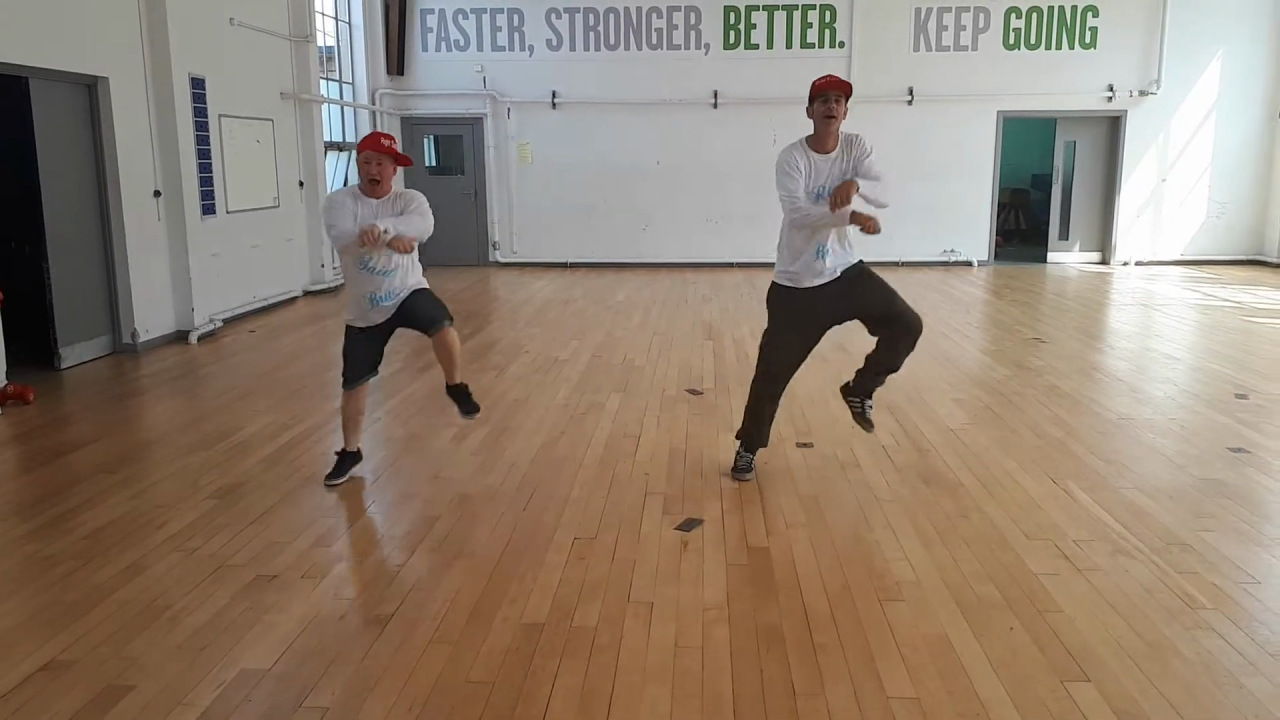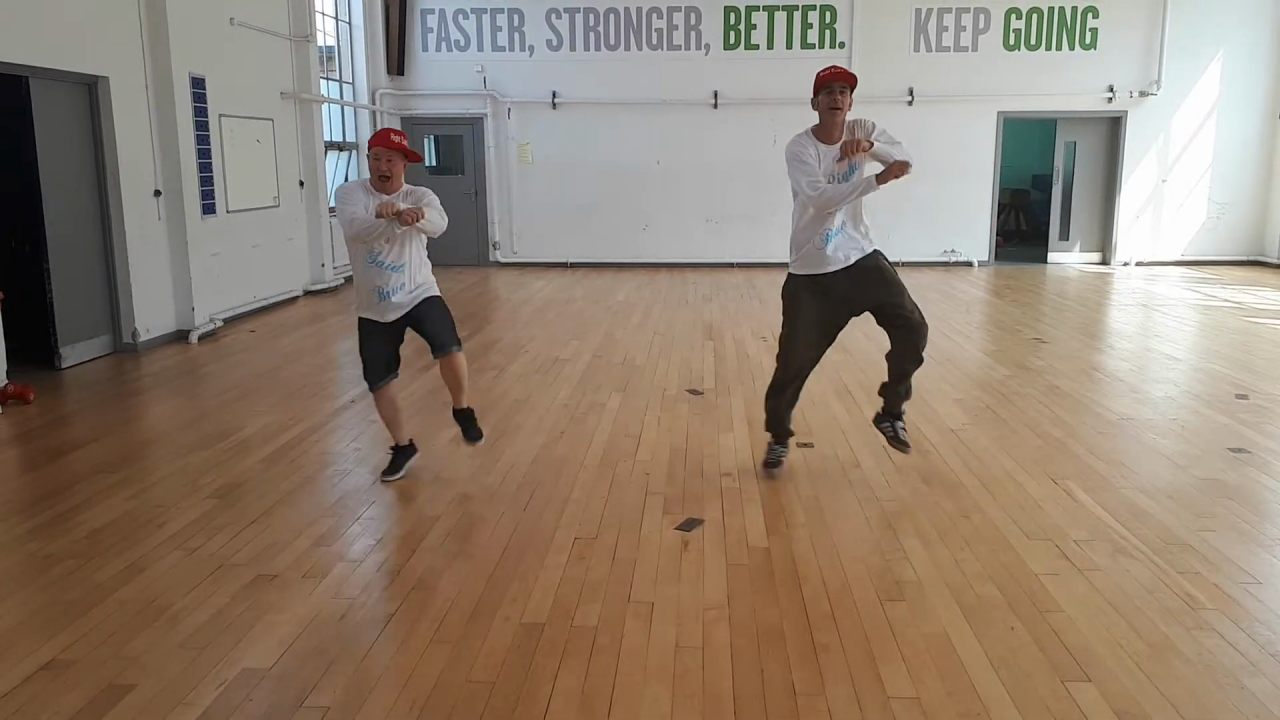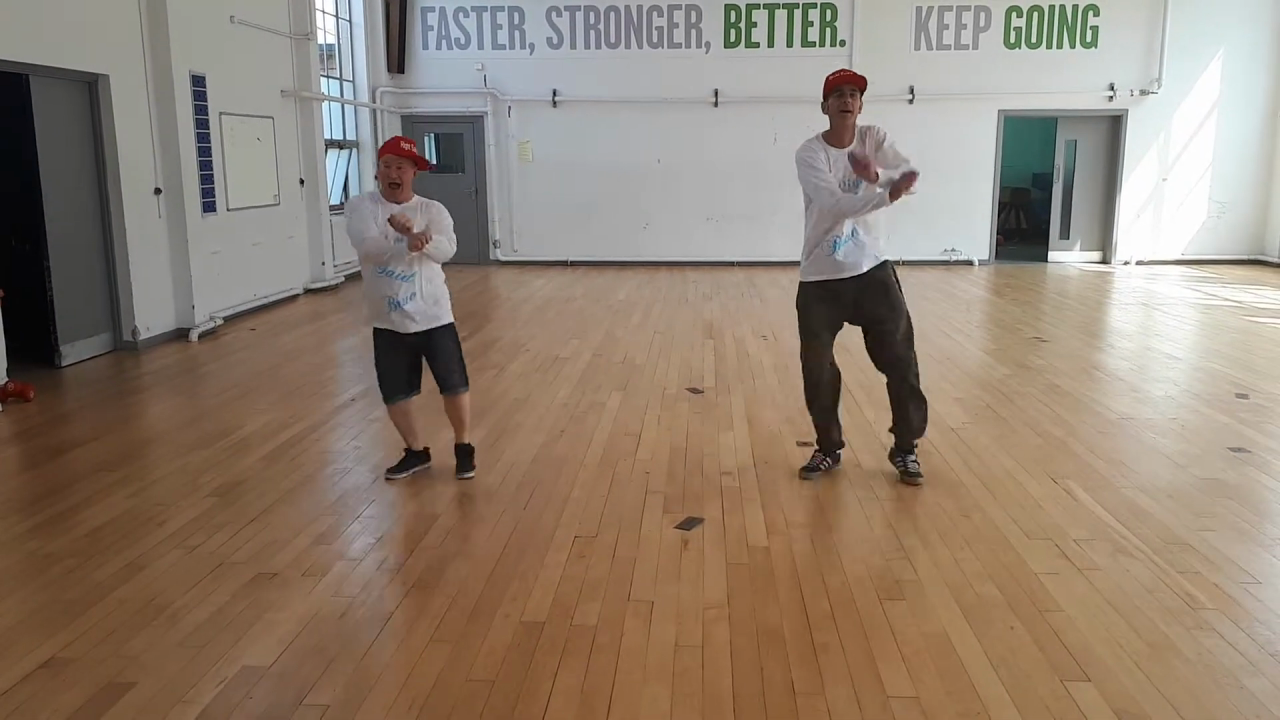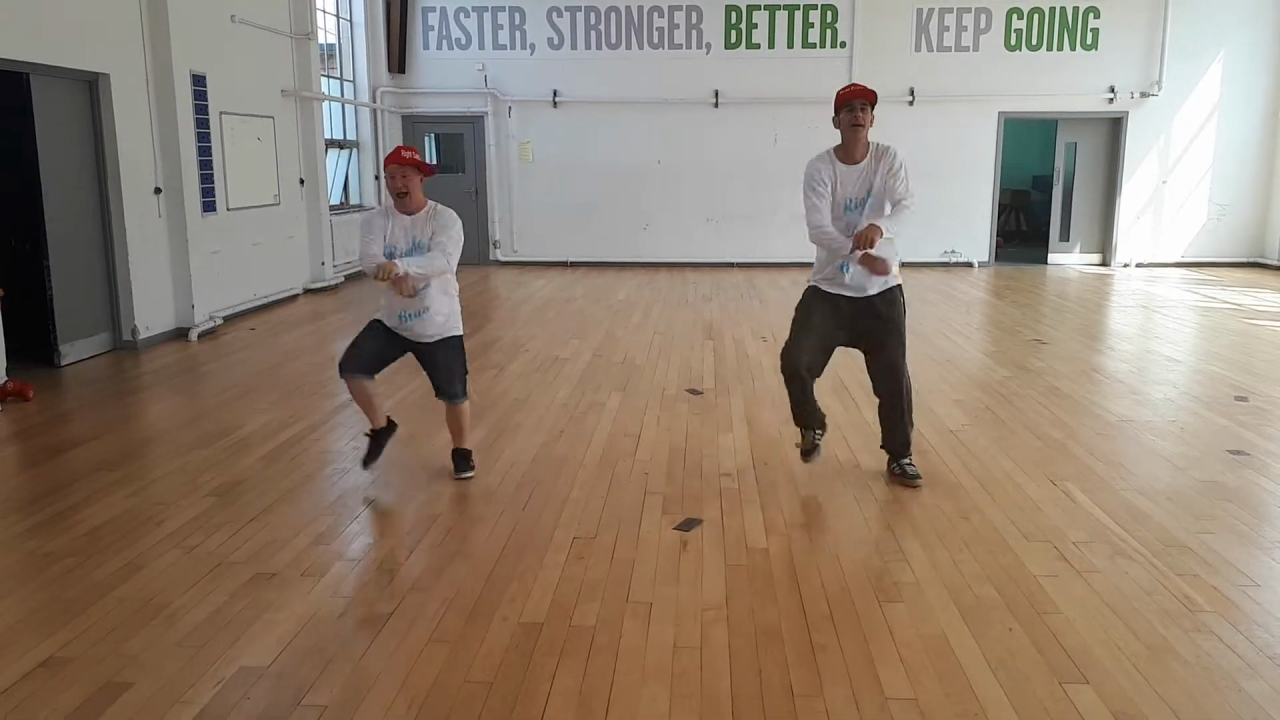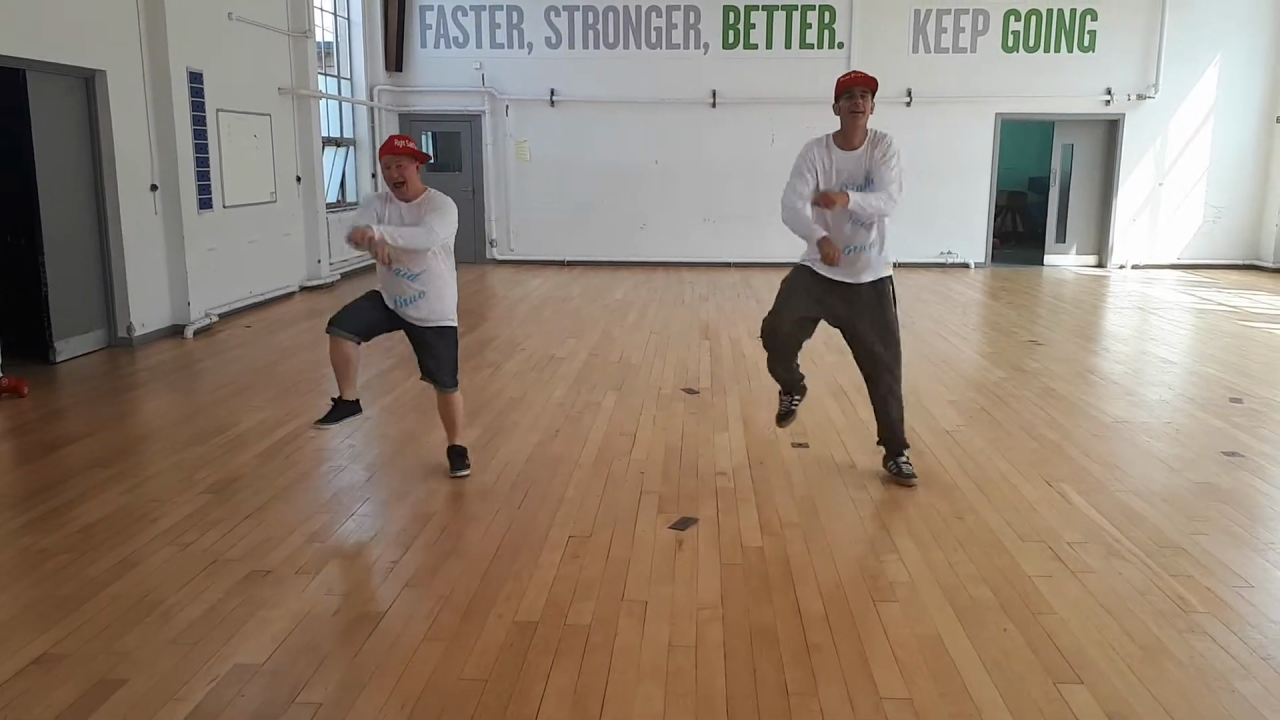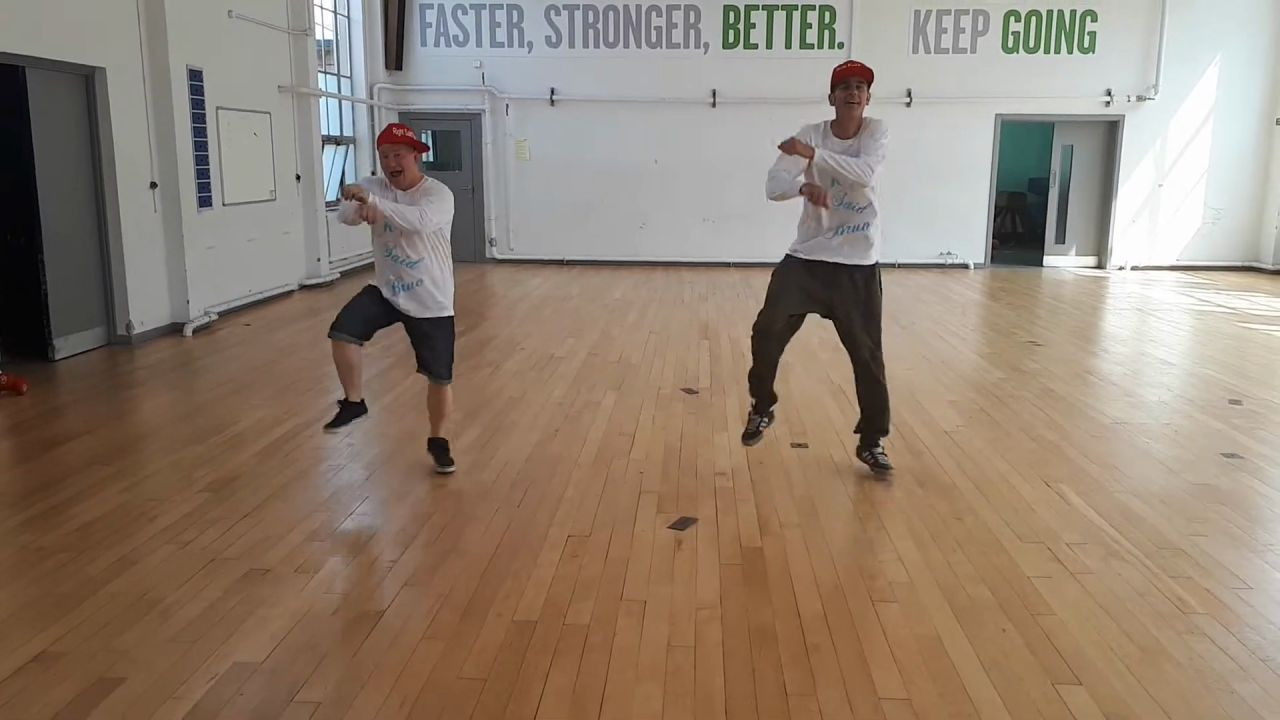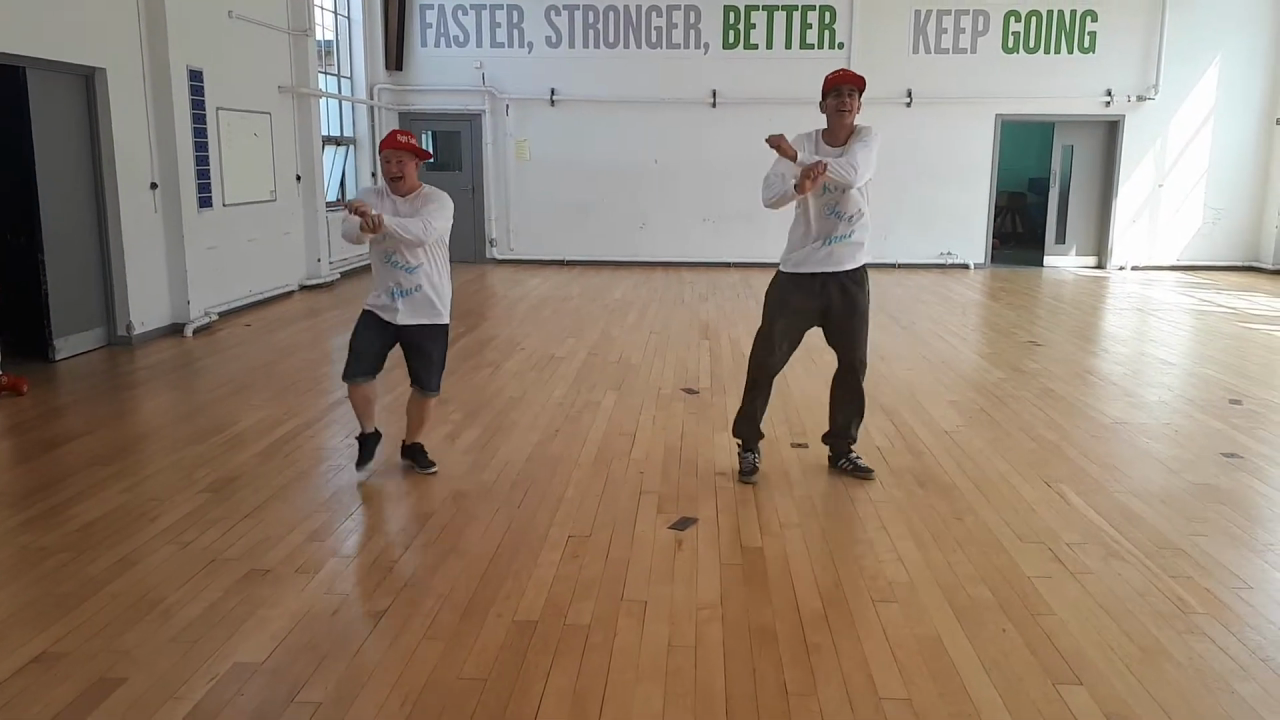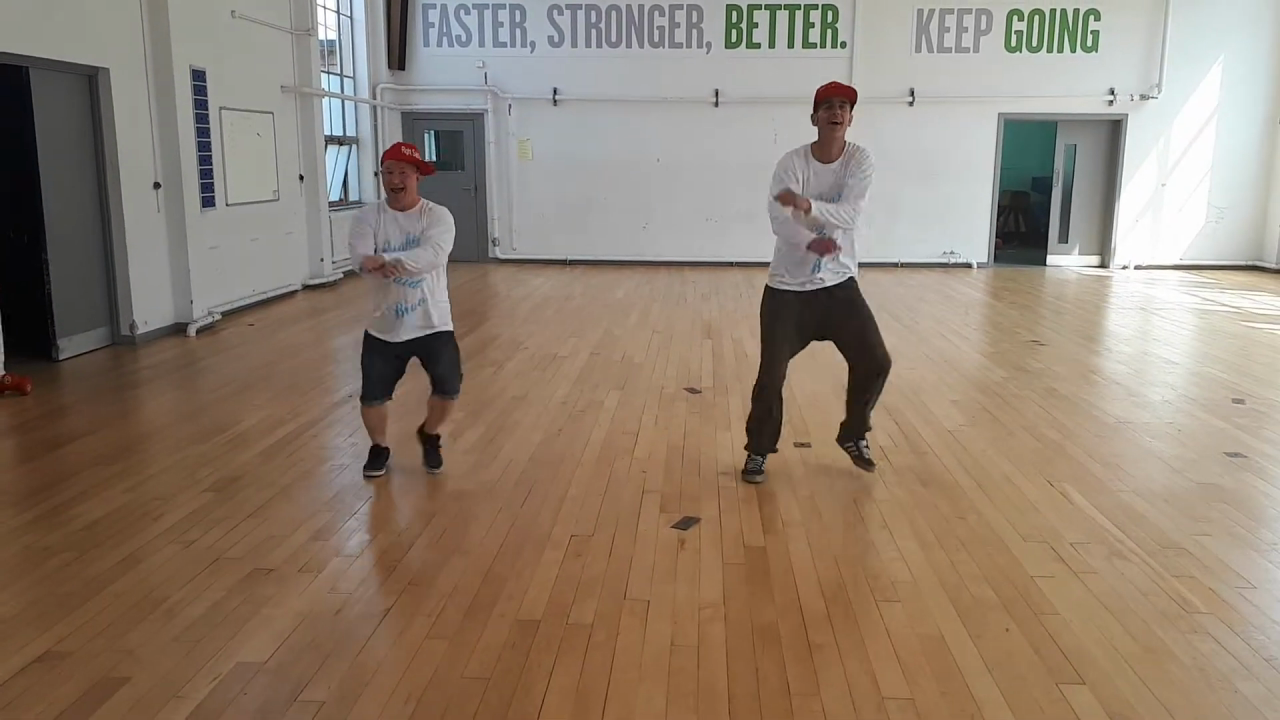
dt=0.1s
person 1, frame 1
left shoulder: (855, 145)
right shoulder: (791, 157)
left elbow: (881, 196)
right elbow: (798, 214)
left wrist: (853, 187)
right wrist: (851, 217)
left hip: (845, 269)
right hip: (795, 281)
left knee: (906, 326)
right knee: (774, 368)
left ankle: (859, 391)
right ankle: (750, 445)
person 1, frame 2
left shoulder: (865, 130)
right shoulder: (800, 147)
left elbow: (902, 157)
right elbow: (820, 197)
left wrist: (868, 146)
right wrist: (878, 177)
left hip: (860, 258)
right hip: (810, 271)
left knee: (911, 327)
right knee: (794, 359)
left ankle: (891, 412)
right ankle: (778, 437)
person 1, frame 3
left shoulder: (875, 139)
right shoulder: (810, 154)
left elbow: (909, 176)
right elbow: (832, 205)
left wrist: (873, 166)
right wrist: (887, 190)
left hip: (873, 269)
right hip: (821, 278)
left knee: (900, 359)
right knee: (818, 369)
left ankle: (905, 449)
right ankle: (828, 448)
person 1, frame 4
left shoulder: (887, 157)
right shoulder: (819, 168)
left elbow: (904, 204)
right elbow: (818, 230)
left wrist: (879, 229)
right wrist: (861, 257)
left hip: (880, 289)
right hip: (828, 288)
left knee: (893, 378)
right knee: (795, 362)
left ankle: (899, 455)
right ankle: (811, 425)
person 1, frame 5
left shoulder: (884, 146)
right shoulder: (815, 150)
left elbow: (887, 200)
right elbow: (790, 210)
left wrist: (846, 200)
right wrist: (820, 239)
left hip: (871, 278)
right hip: (818, 269)
left knee: (884, 367)
right knee: (776, 331)
left ankle: (895, 452)
right ankle: (792, 388)
person 1, frame 6
left shoulder: (877, 131)
right shoulder: (808, 136)
left elbow: (865, 172)
right elbow: (773, 187)
left wrist: (813, 154)
right wrist: (805, 185)
left hip: (858, 263)
right hip: (807, 257)
left knee: (868, 354)
right knee: (768, 330)
left ankle: (872, 441)
right ankle: (762, 405)
person 1, frame 7
left shoulder: (866, 138)
right shoulder: (799, 146)
left elbow: (853, 174)
right elbow: (772, 196)
left wrist: (807, 162)
right wrist: (807, 174)
left hip: (847, 271)
right hip: (797, 271)
left knee: (853, 364)
right knee: (766, 358)
left ankle: (842, 449)
right ankle: (748, 444)
person 1, frame 8
left shoulder: (859, 158)
right shoulder: (790, 163)
left elbow: (850, 215)
right elbow: (779, 221)
left wrist: (807, 206)
right wrist: (811, 242)
left hip: (839, 282)
right hip: (788, 286)
left knee: (876, 361)
right knee: (771, 374)
left ankle: (854, 435)
right ankle: (759, 449)
person 2, frame 1
left shoulder: (410, 200)
right shoulder: (338, 201)
left elbow: (422, 227)
right elbow: (342, 239)
left wrist: (378, 228)
right wrist: (377, 238)
left hip: (408, 293)
right hip: (364, 311)
left knee: (441, 325)
right knee: (354, 383)
left ankle: (457, 387)
right ankle: (350, 451)
person 2, frame 2
left shoulder: (421, 197)
right shoulder: (349, 193)
left elbow: (437, 223)
right elbow: (355, 228)
left wrist: (404, 213)
right wrist: (394, 219)
left hip: (418, 294)
right hip: (374, 306)
left knee: (449, 349)
right knee: (380, 382)
left ankle: (463, 411)
right ankle: (402, 447)
person 2, frame 3
left shoulder: (433, 211)
right shoulder: (361, 207)
left elbow: (445, 248)
right elbow: (367, 246)
left wrist: (412, 229)
right wrist: (408, 241)
left hip: (432, 316)
right hip: (387, 320)
left knee: (454, 387)
right knee: (395, 396)
left ankle: (464, 448)
right ankle: (416, 452)
person 2, frame 4
left shoulder: (446, 219)
right shoulder: (377, 221)
left elbow: (443, 261)
right elbow: (370, 260)
left wrist: (398, 267)
right wrist: (393, 278)
left hip: (440, 325)
right hip: (391, 322)
left knee: (454, 395)
right knee: (352, 371)
left ankle: (462, 451)
right ankle: (381, 428)
person 2, frame 5
left shoulder: (442, 207)
right shoulder: (377, 203)
left elbow: (424, 239)
right elbow: (356, 234)
left wrist: (377, 234)
right wrist: (371, 240)
left hip: (435, 312)
right hip: (388, 299)
left knee: (446, 385)
right knee: (341, 330)
left ankle: (456, 447)
right ankle: (346, 402)
person 2, frame 6
left shoulder: (438, 194)
right shoulder: (372, 187)
left elbow: (418, 220)
right elbow: (347, 213)
left wrist: (372, 202)
right wrist: (361, 207)
left hip: (431, 301)
right hip: (385, 290)
left knee: (440, 377)
right knee: (343, 334)
left ankle: (439, 440)
right ankle: (354, 402)
person 2, frame 7
left shoulder: (438, 201)
right shoulder: (370, 197)
left elbow: (423, 232)
right elbow: (350, 232)
left wrist: (380, 221)
right wrist: (367, 223)
left hip: (428, 310)
right hip: (381, 306)
left knee: (425, 388)
right knee: (357, 376)
left ankle: (413, 445)
right ankle: (368, 435)
person 2, frame 8
left shoulder: (438, 216)
right shoulder: (368, 218)
left elbow: (434, 254)
right elbow: (360, 259)
left wrist: (388, 260)
right wrist: (377, 264)
left hip: (432, 323)
right hip: (385, 326)
left knee: (448, 390)
right knee: (373, 398)
left ankle: (430, 434)
right ankle: (380, 448)
